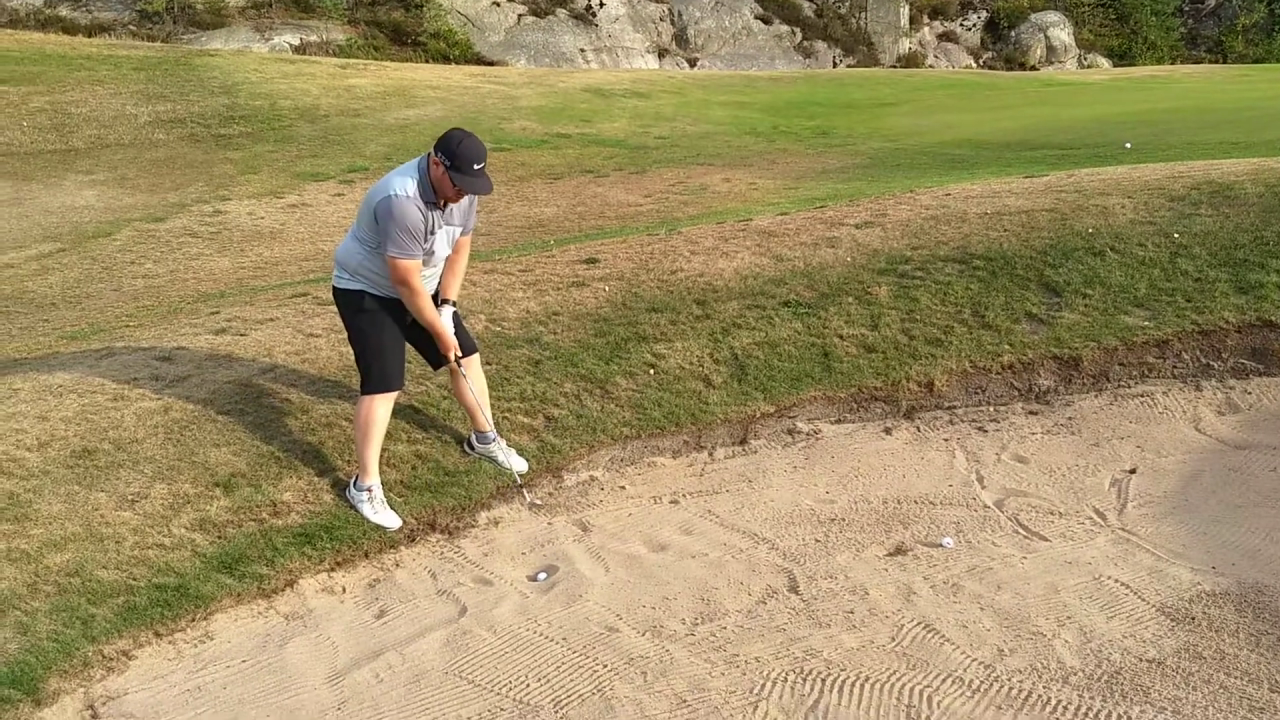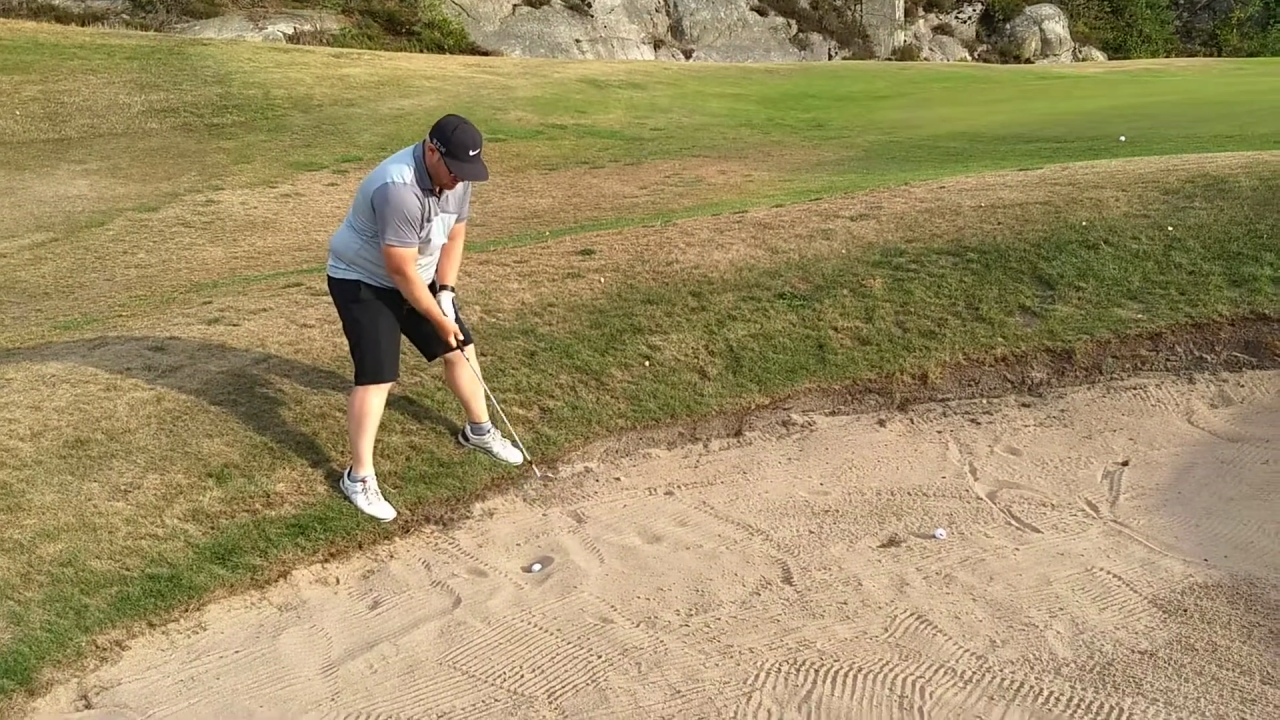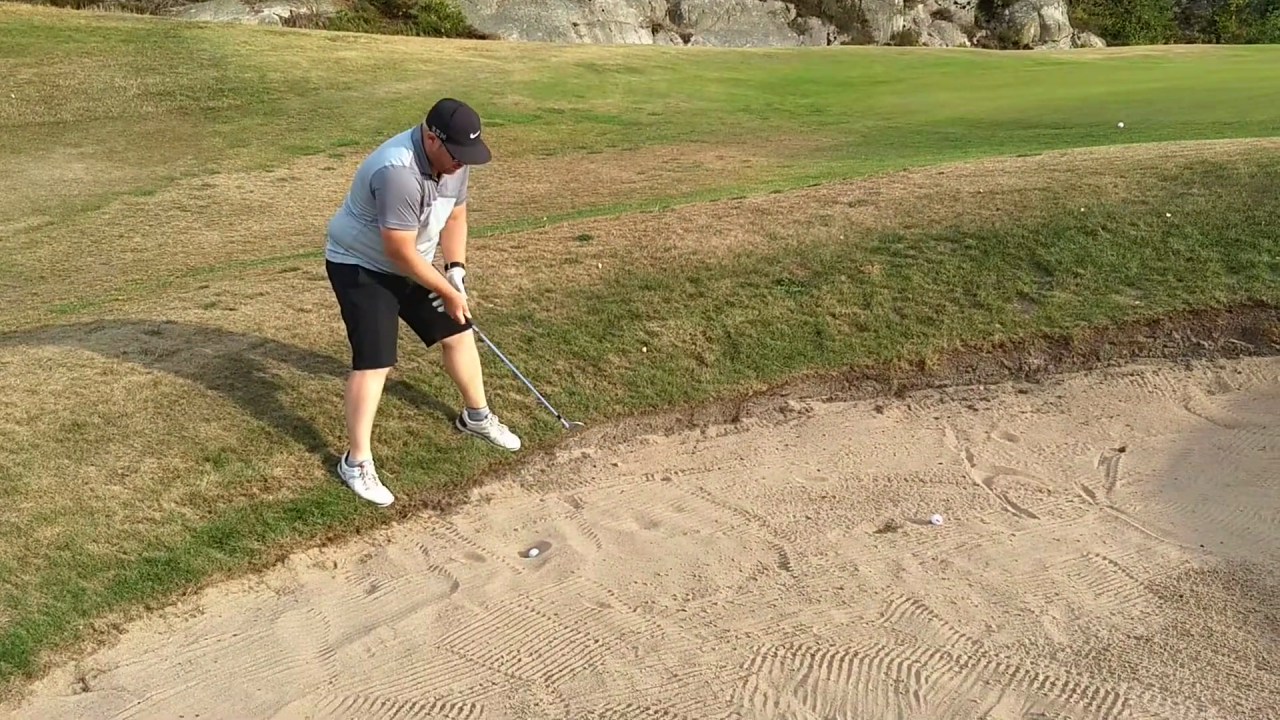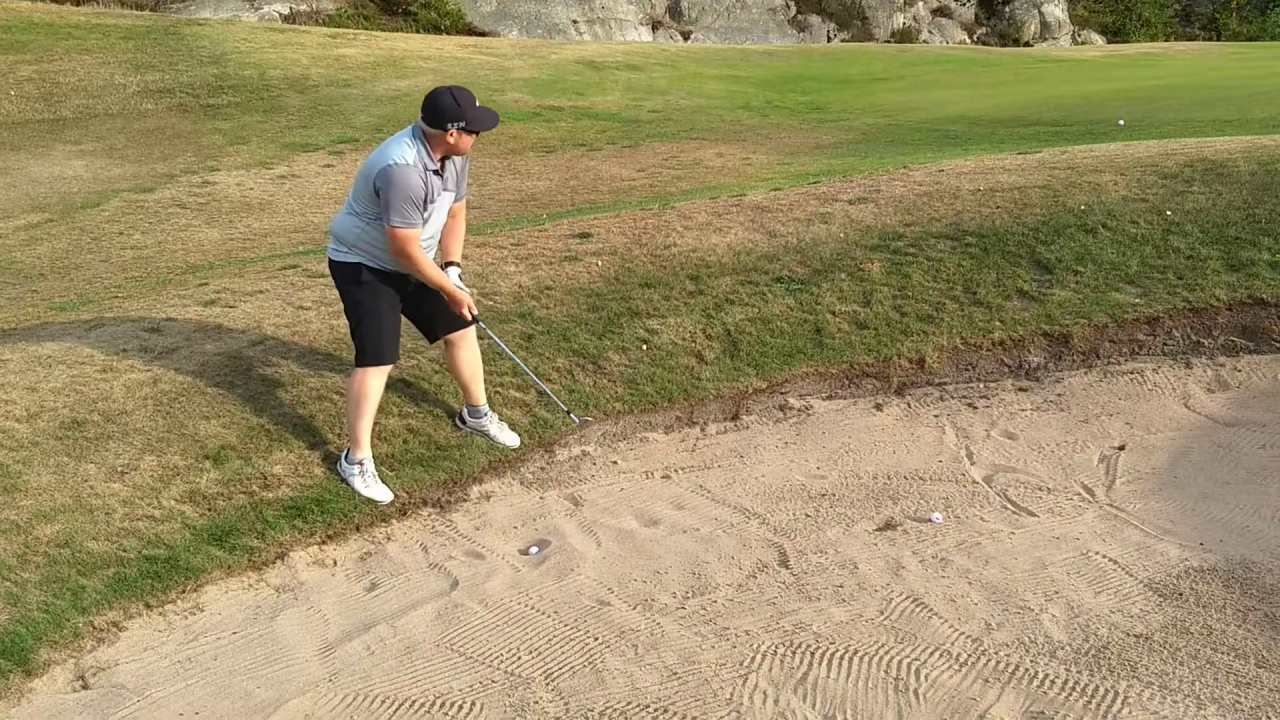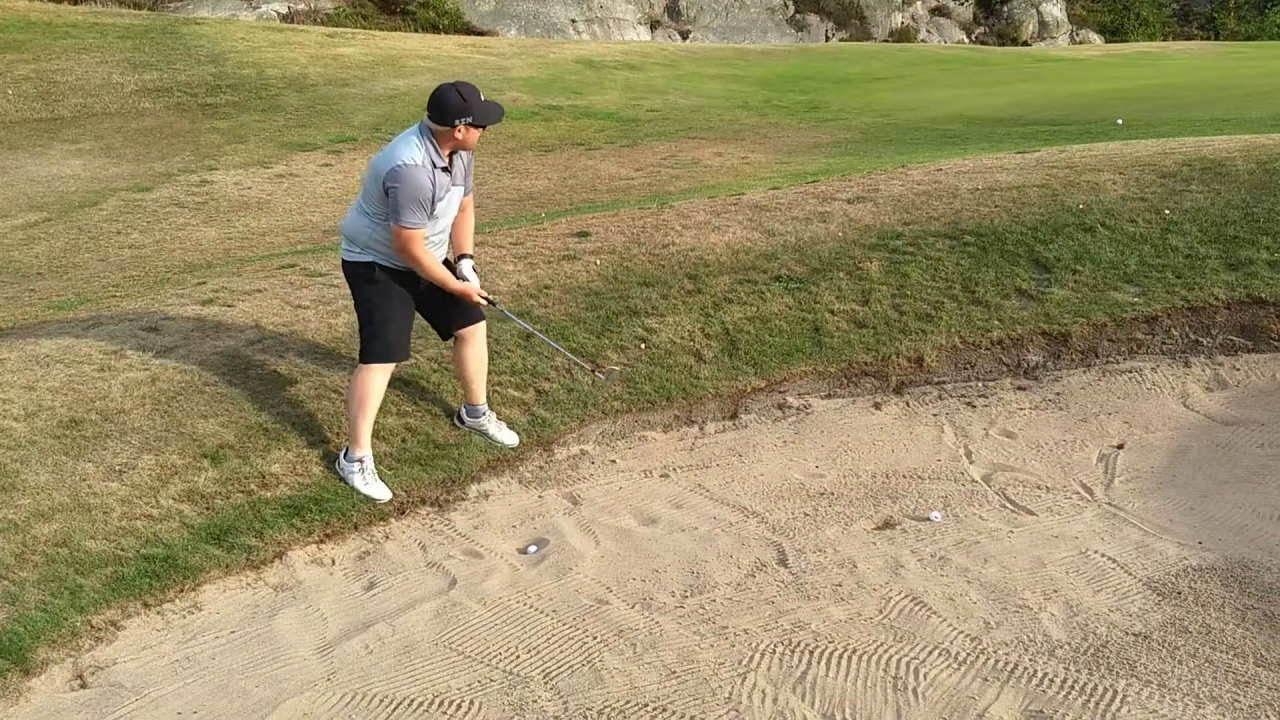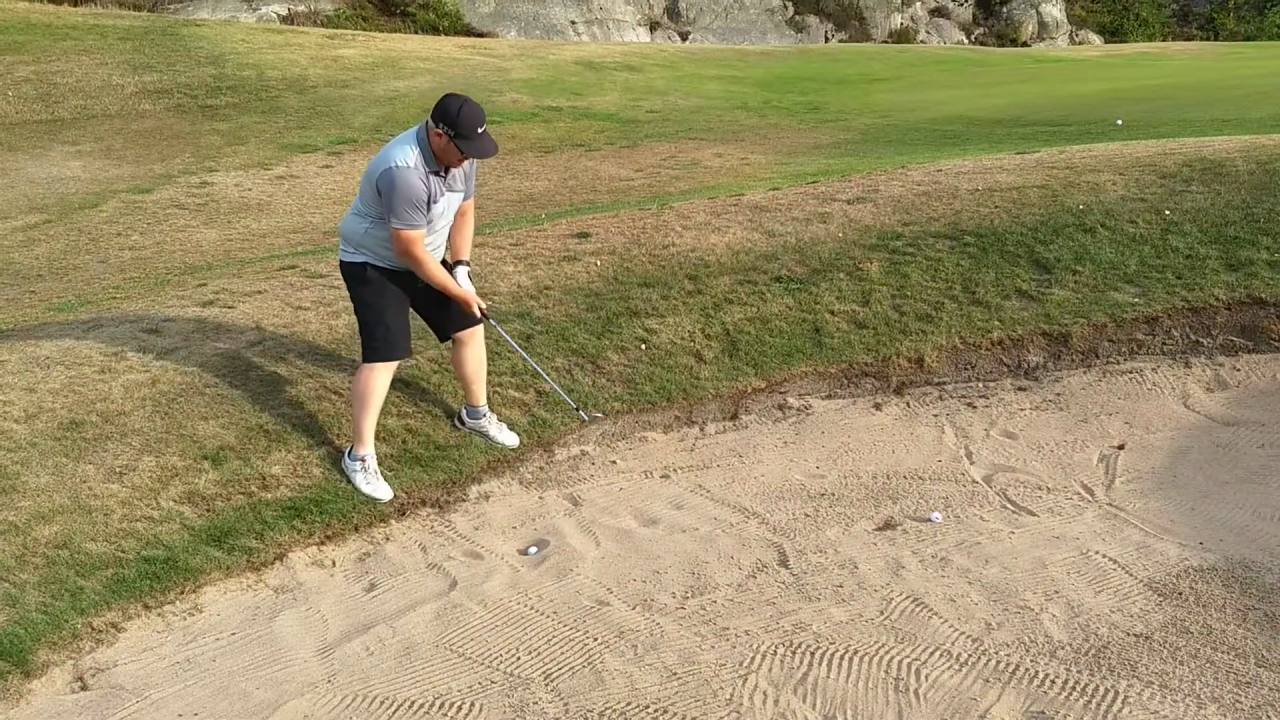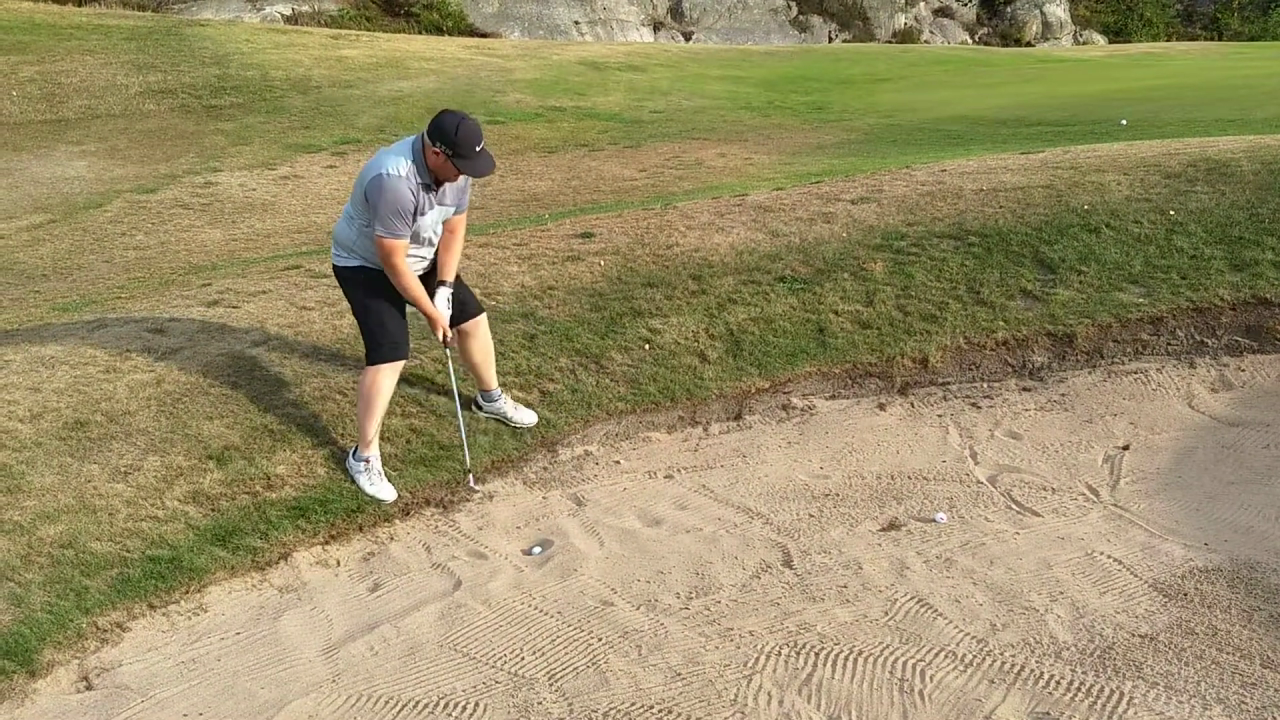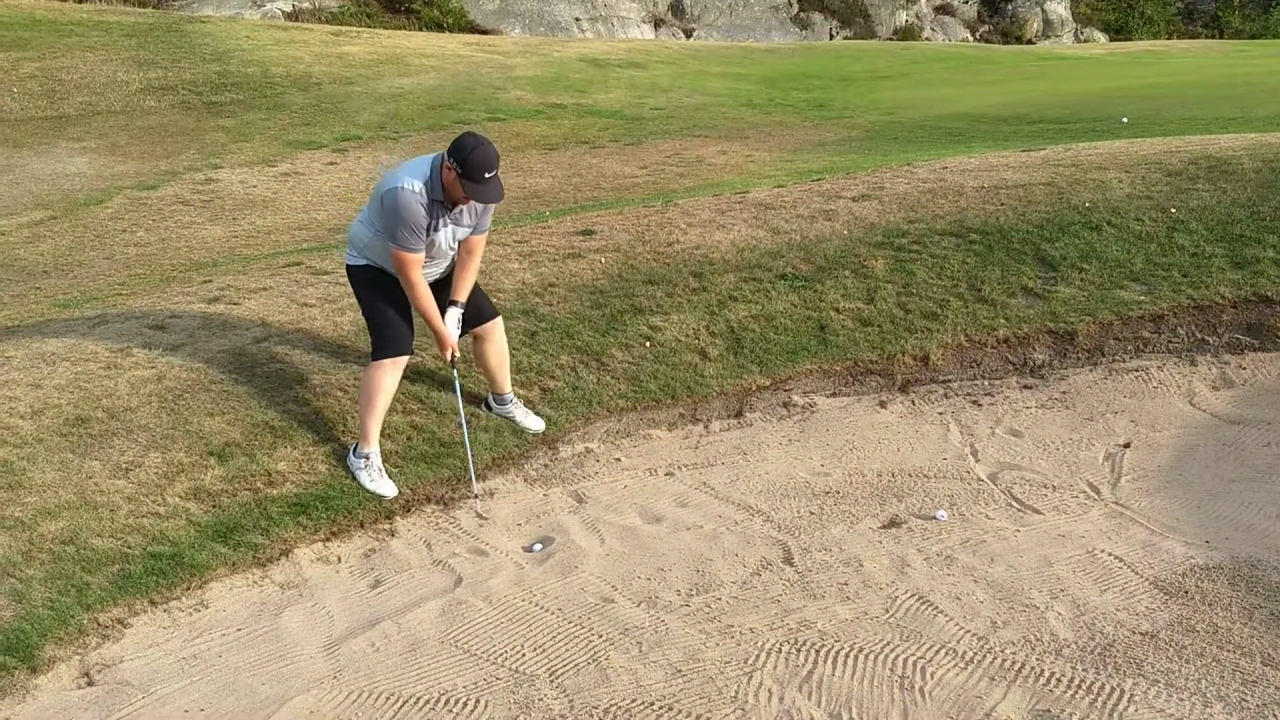
dt=0.3s
person 1, frame 1
left shoulder: (462, 190)
right shoulder: (403, 201)
left elbow: (459, 250)
right elbow: (406, 283)
left wrist: (447, 307)
right wrist: (440, 333)
left hip: (423, 289)
right hip: (367, 292)
left knee: (466, 357)
right knee: (382, 386)
left ankle: (484, 439)
right ankle: (365, 486)
person 1, frame 2
left shoulder: (455, 177)
right shoulder: (399, 188)
left elbow: (454, 235)
right elbow: (400, 269)
left wrist: (446, 293)
right wrist: (438, 318)
left hip: (417, 279)
right hip: (364, 282)
left knee: (461, 349)
right knee: (377, 377)
left ankle: (479, 430)
right ankle: (359, 477)
person 1, frame 3
left shoulder: (452, 160)
right shoulder: (398, 171)
left elbow: (455, 216)
right elbow: (400, 251)
left wrist: (456, 270)
right wrist: (447, 292)
left hip: (413, 263)
right hip: (362, 267)
left knee: (458, 333)
right knee: (374, 362)
left ankle: (477, 415)
right ankle: (357, 462)
person 1, frame 4
left shoulder: (452, 155)
right shoulder: (402, 170)
left elbow: (455, 212)
right elbow: (405, 250)
left wrist: (453, 269)
right wrist: (449, 290)
left hip: (414, 262)
right hip: (365, 265)
left knee: (461, 329)
right knee: (376, 360)
left ankle: (477, 413)
right ankle: (356, 459)
person 1, frame 5
left shoulder: (459, 152)
right shoulder: (411, 170)
left elbow: (464, 206)
right elbow: (409, 248)
left wrist: (465, 262)
right wrist: (456, 287)
left hip: (425, 259)
right hip: (377, 264)
left knee: (472, 325)
right knee: (381, 357)
left ankle: (475, 413)
right ankle: (356, 458)
person 1, frame 6
left shoulder: (459, 155)
right shoulder: (403, 172)
left elbow: (464, 212)
right elbow: (411, 251)
left wrist: (461, 270)
right wrist: (458, 293)
left hip: (428, 260)
right hip: (373, 264)
left knee: (469, 329)
right knee: (385, 355)
left ankle: (476, 413)
right ankle: (360, 456)
person 1, frame 7
left shoulder: (455, 167)
right shoulder: (394, 180)
left elbow: (453, 229)
right elbow: (391, 260)
left wrist: (444, 288)
right wrist: (430, 312)
left hip: (422, 261)
right hip: (367, 265)
left knee: (473, 319)
right knee: (388, 357)
left ankle: (492, 398)
right ankle: (363, 457)
person 1, frame 8
left shoulder: (478, 187)
right shoulder: (408, 195)
left elbow: (471, 252)
right elbow: (409, 274)
left wrist: (456, 309)
right wrist: (440, 332)
left hip: (436, 265)
right hip: (378, 266)
left knee: (489, 321)
right knee: (393, 354)
left ankle: (503, 400)
right ankle: (365, 453)
